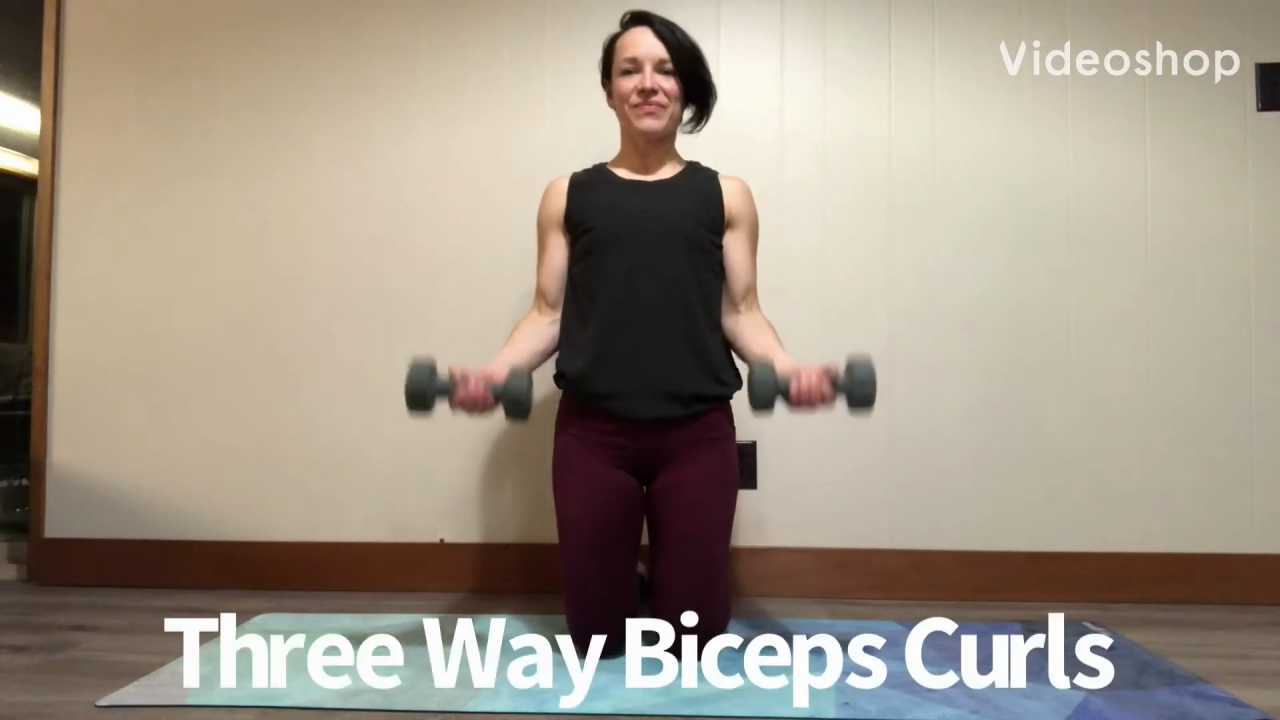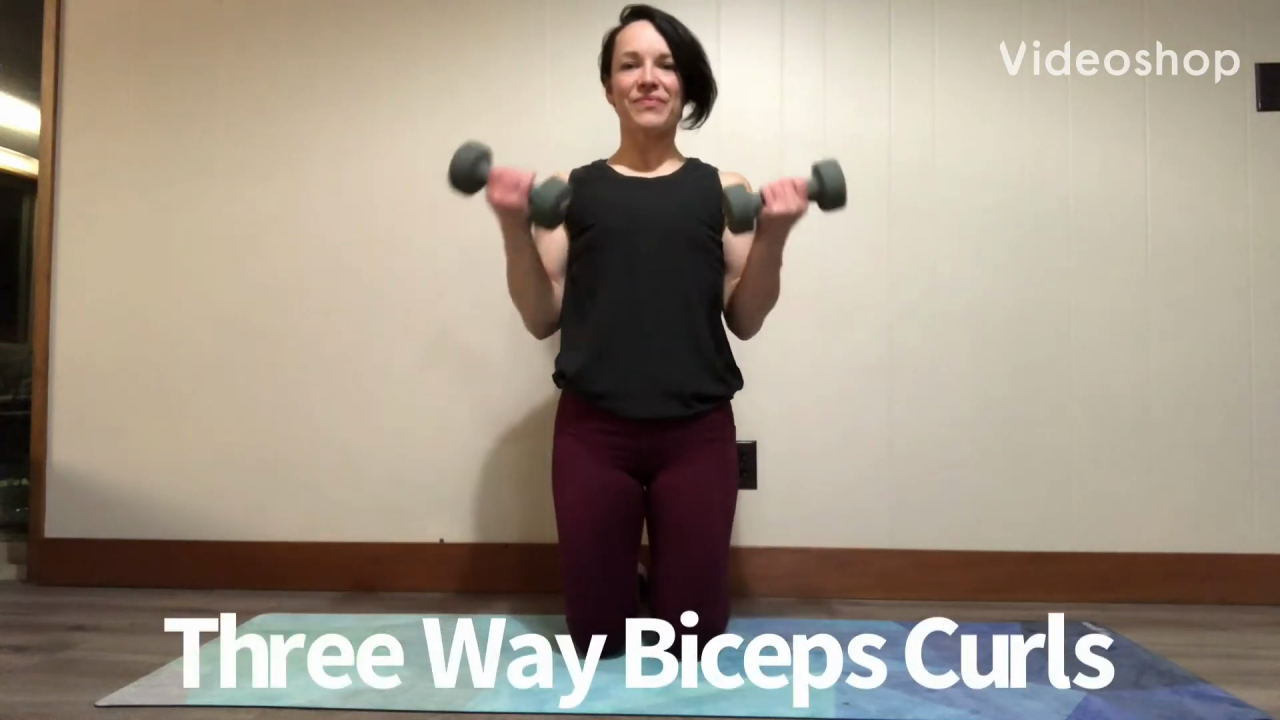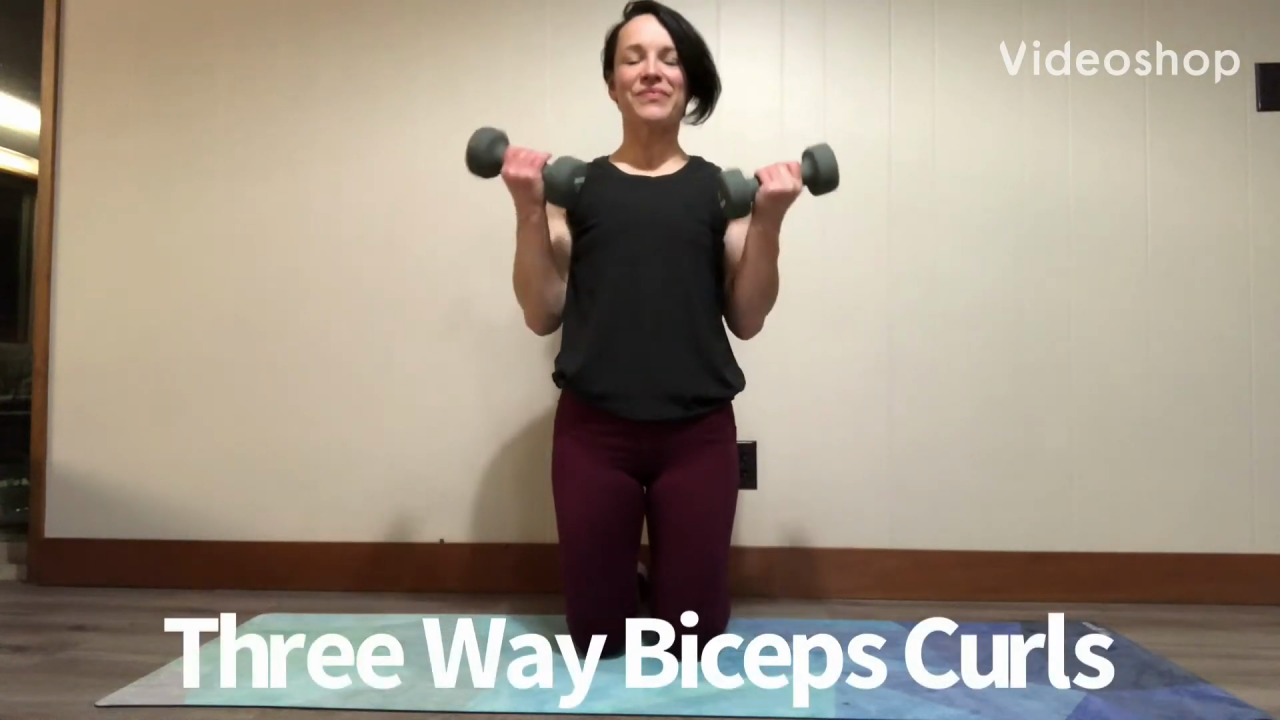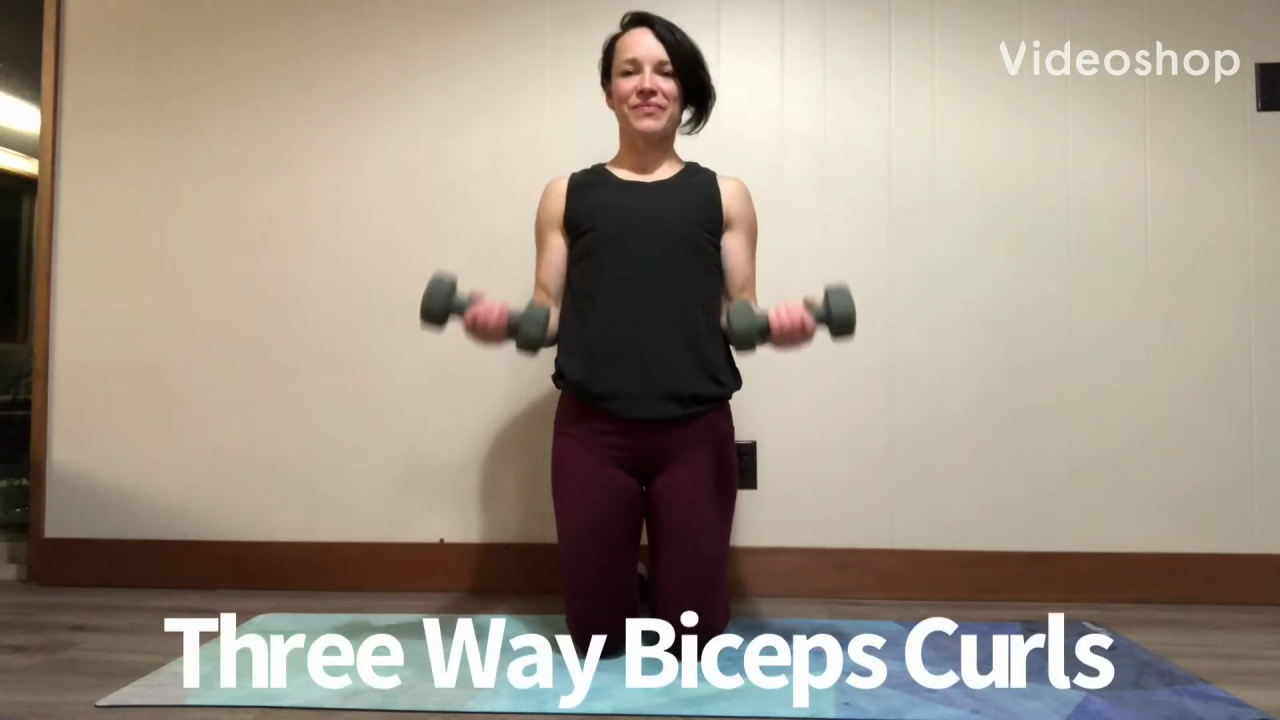
dt=0.5s
person 1, frame 1
left shoulder: (726, 195)
right shoulder: (568, 194)
left elbow: (739, 312)
right elbow: (548, 313)
left wrist: (789, 370)
right wrist: (495, 372)
left hip: (698, 433)
right hip: (592, 432)
left knee: (695, 633)
right knee: (595, 632)
left ankle: (664, 584)
right ankle: (629, 584)
person 1, frame 2
left shoulder: (725, 189)
right shoulder: (569, 190)
left elbow: (745, 321)
right elbow: (541, 319)
left wrist: (772, 236)
right wrist: (515, 230)
left hip: (698, 432)
right hip: (592, 430)
left knee: (694, 632)
right knee: (596, 634)
left ankle: (659, 581)
right ankle: (626, 582)
person 1, frame 3
left shoulder: (726, 188)
right shoulder: (572, 186)
left elbow: (747, 319)
right elbow: (542, 314)
left wrist: (769, 220)
right wrist: (529, 208)
left hip: (699, 433)
right hip: (593, 430)
left knee: (694, 635)
right knee: (597, 635)
left ankle: (659, 585)
right ankle: (628, 586)
person 1, frame 4
left shoulder: (725, 195)
right shoulder: (567, 195)
left elbow: (736, 312)
right elbow: (552, 311)
left wrist: (774, 326)
right wrist: (506, 323)
left hip: (697, 432)
right hip: (591, 431)
left knee: (694, 633)
right knee: (596, 633)
left ankle: (662, 585)
right ankle: (631, 585)
